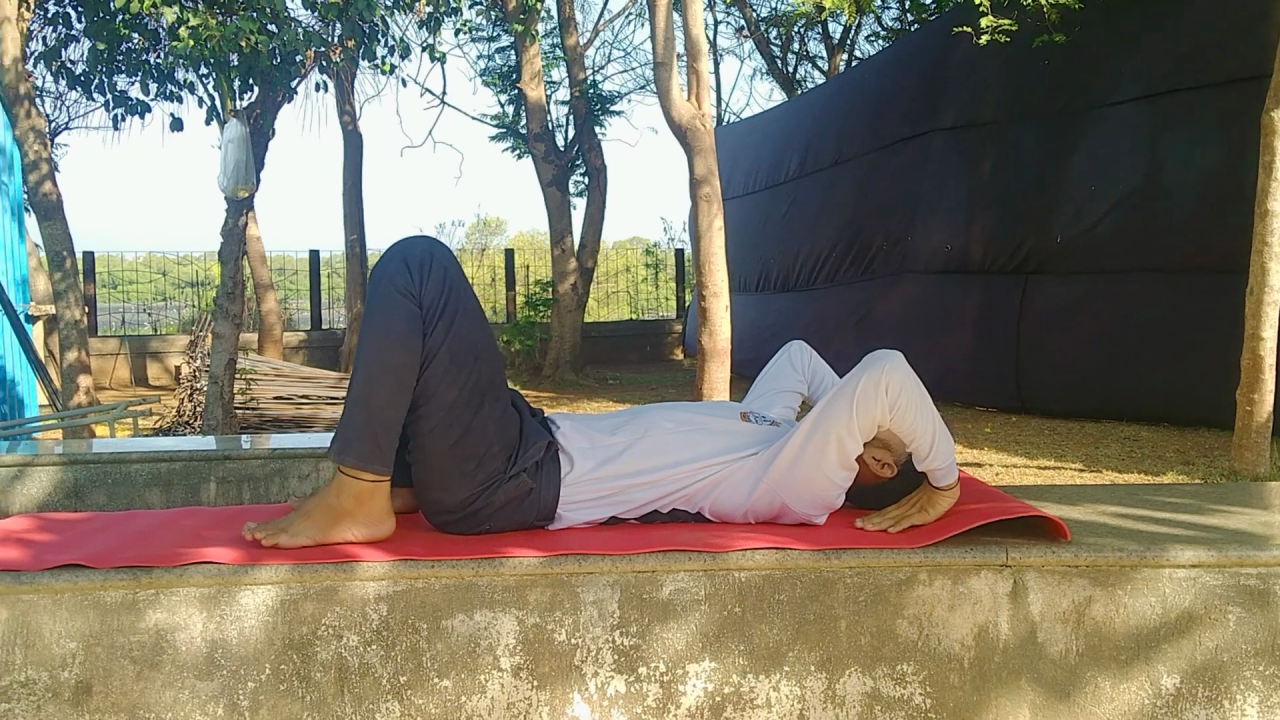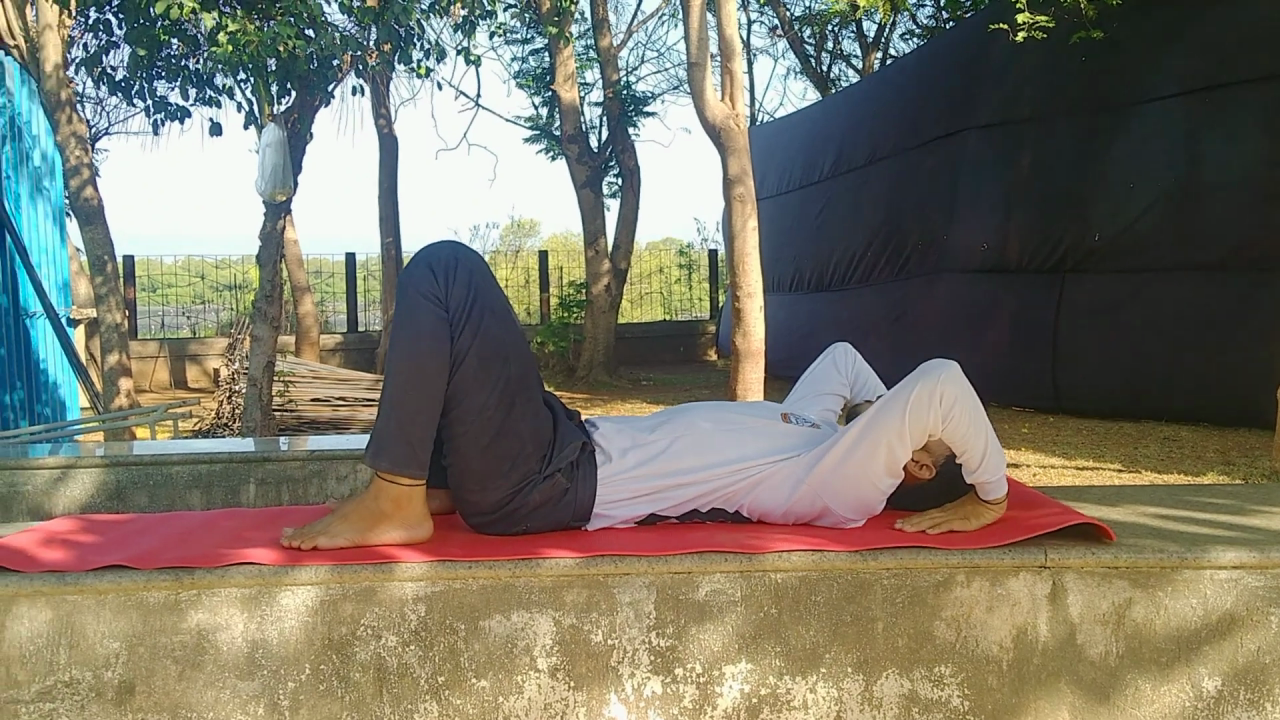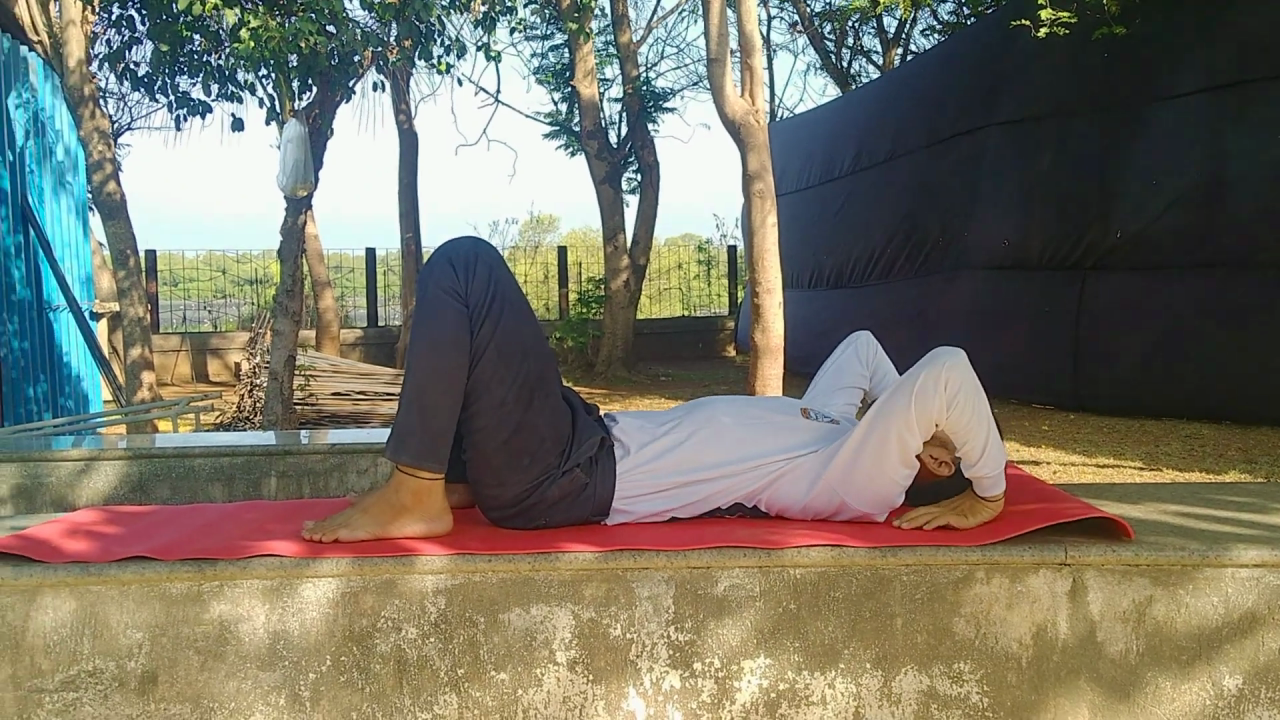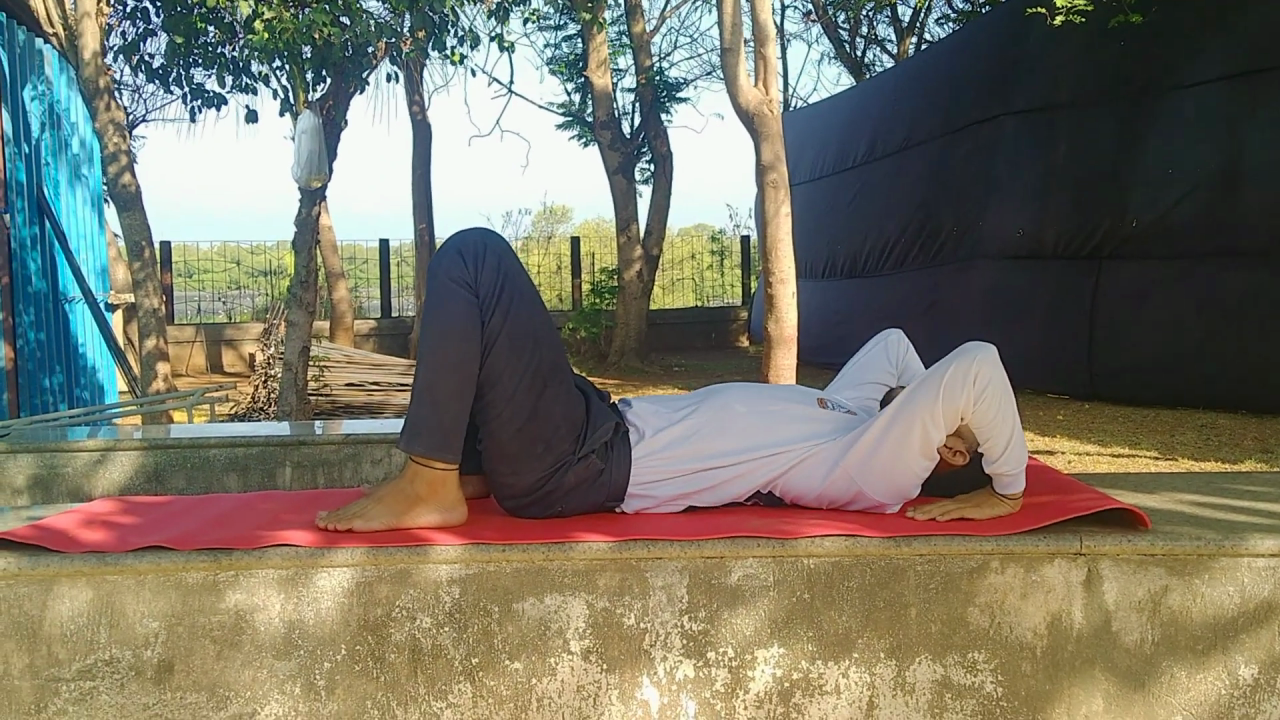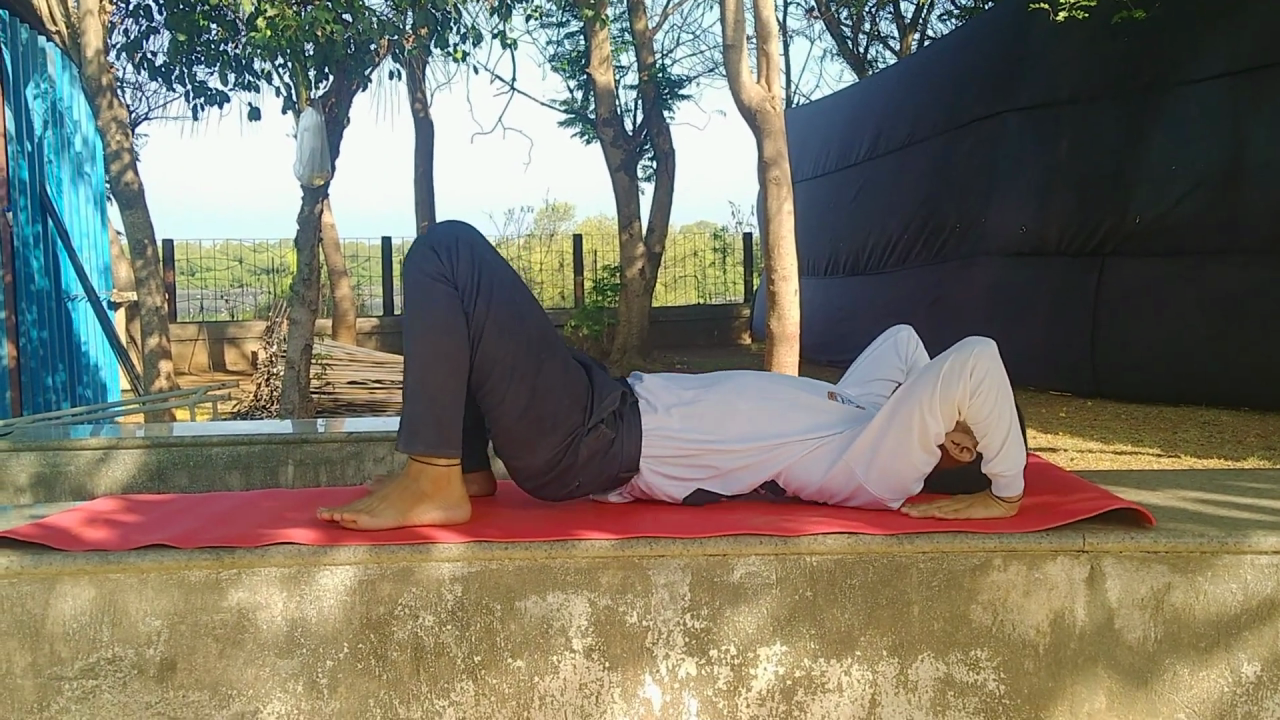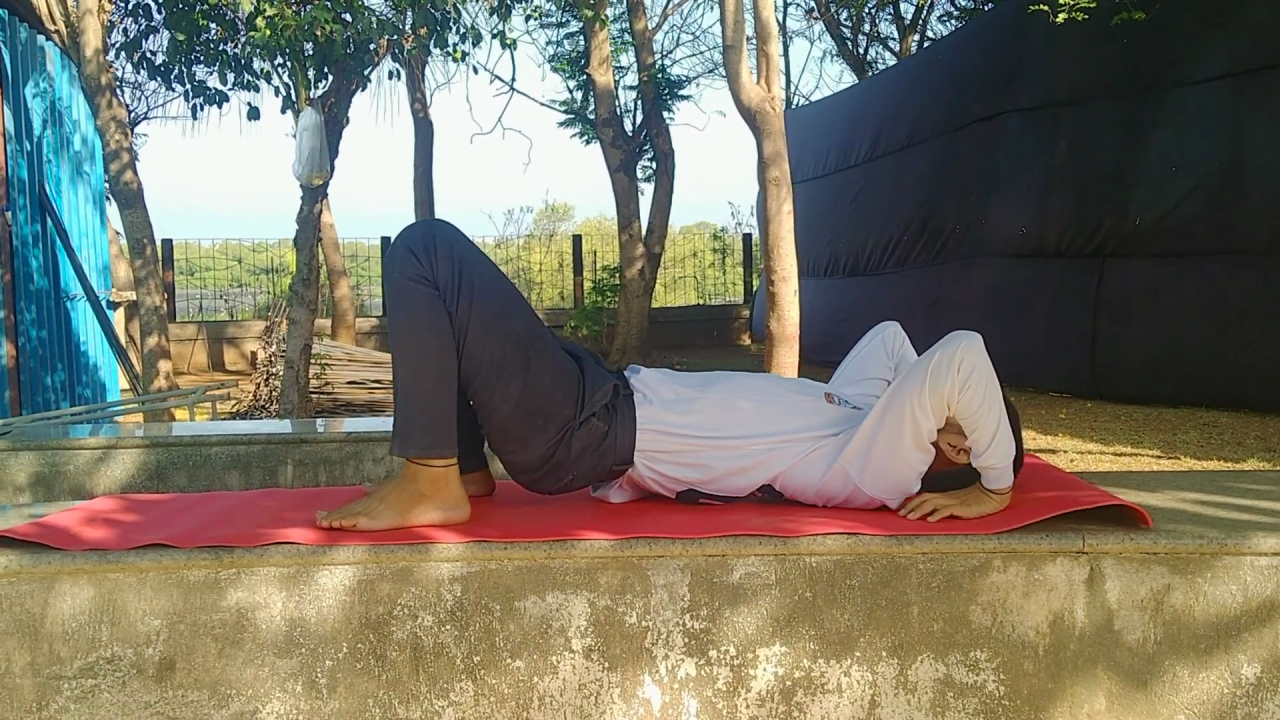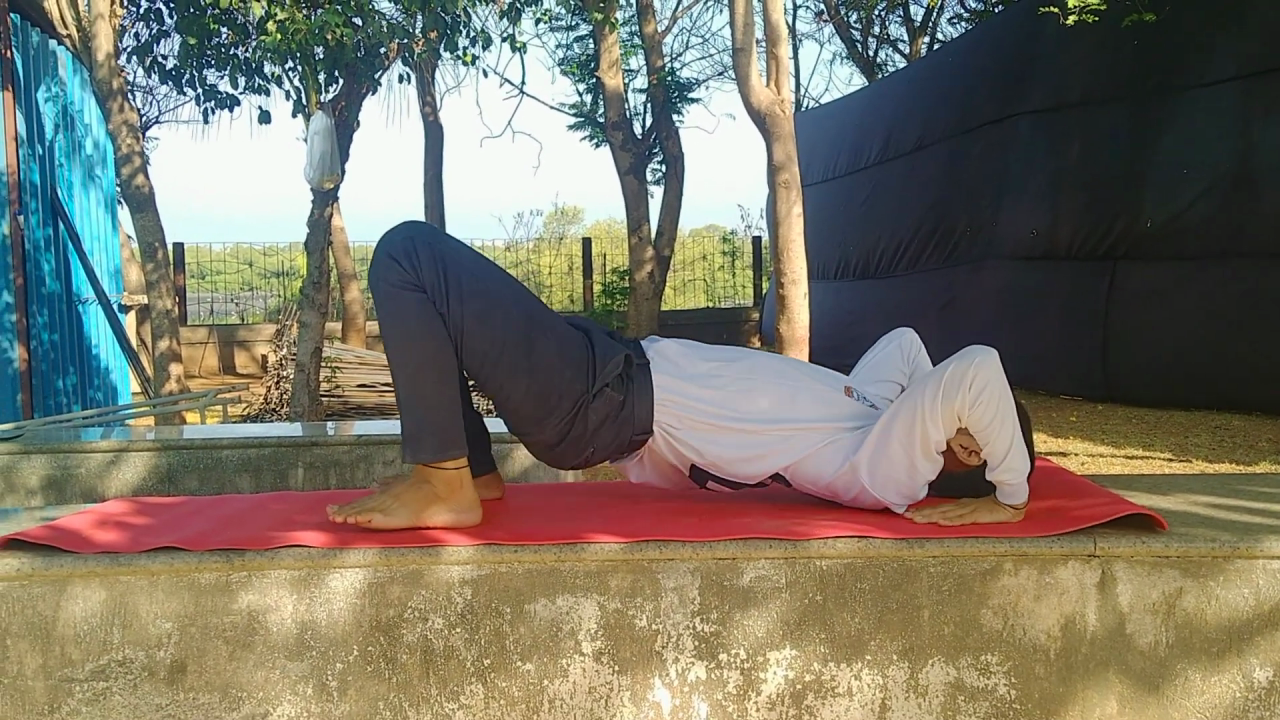
dt=0.3s
person 1, frame 1
left shoulder: (811, 485)
right shoulder: (776, 427)
left elbow: (884, 369)
right elbow: (798, 354)
left wrist: (944, 479)
right wrist: (849, 405)
left hip: (500, 484)
right hip: (541, 444)
left knee: (415, 264)
right knee: (414, 272)
left ankle: (356, 502)
right ankle: (391, 487)
person 1, frame 2
left shoulder: (852, 489)
right shoulder: (819, 431)
left elbow: (940, 381)
right elbow: (841, 355)
left wrist: (992, 494)
right wrist: (890, 410)
left hip: (539, 482)
right hip: (573, 450)
left knee: (444, 271)
right knee: (445, 281)
left ankle: (393, 504)
right ankle: (431, 486)
person 1, frame 3
left shoulder: (870, 484)
right shoulder: (836, 426)
left elbow: (946, 368)
right elbow: (861, 342)
left wrist: (988, 491)
right wrist: (903, 402)
left hip: (561, 476)
right hip: (593, 443)
left knee: (465, 266)
right knee: (464, 274)
left ankle: (414, 498)
right ankle: (444, 479)
person 1, frame 4
left shoulder: (886, 475)
right shoulder: (856, 414)
left elbow: (976, 362)
right elbow: (891, 341)
left wrist: (1007, 490)
right wrist: (935, 401)
left hip: (573, 464)
right hip: (608, 435)
left knee: (473, 259)
right knee: (474, 268)
left ankle: (428, 487)
right ankle: (462, 471)
person 1, frame 5
left shoulder: (889, 470)
right shoulder: (865, 411)
left elbow: (976, 359)
right elbow: (902, 338)
left wrist: (1006, 491)
right wrist: (942, 400)
left hip: (584, 439)
right hip: (617, 411)
left knee: (446, 252)
right knee: (454, 261)
left ankle: (433, 485)
right ankle: (464, 468)
person 1, frame 6
left shoulder: (880, 475)
right shoulder: (861, 412)
right elbow: (888, 331)
right wrist: (920, 395)
left hip: (581, 430)
right hip: (612, 405)
left knee: (423, 250)
right knee: (436, 265)
left ankle: (430, 486)
right ankle: (462, 470)
person 1, frame 7
right shoulder: (878, 412)
right elbow: (904, 339)
left hip: (604, 403)
right hip: (624, 378)
left knee: (408, 254)
right knee: (424, 267)
left ankle: (443, 486)
right ankle: (471, 472)
